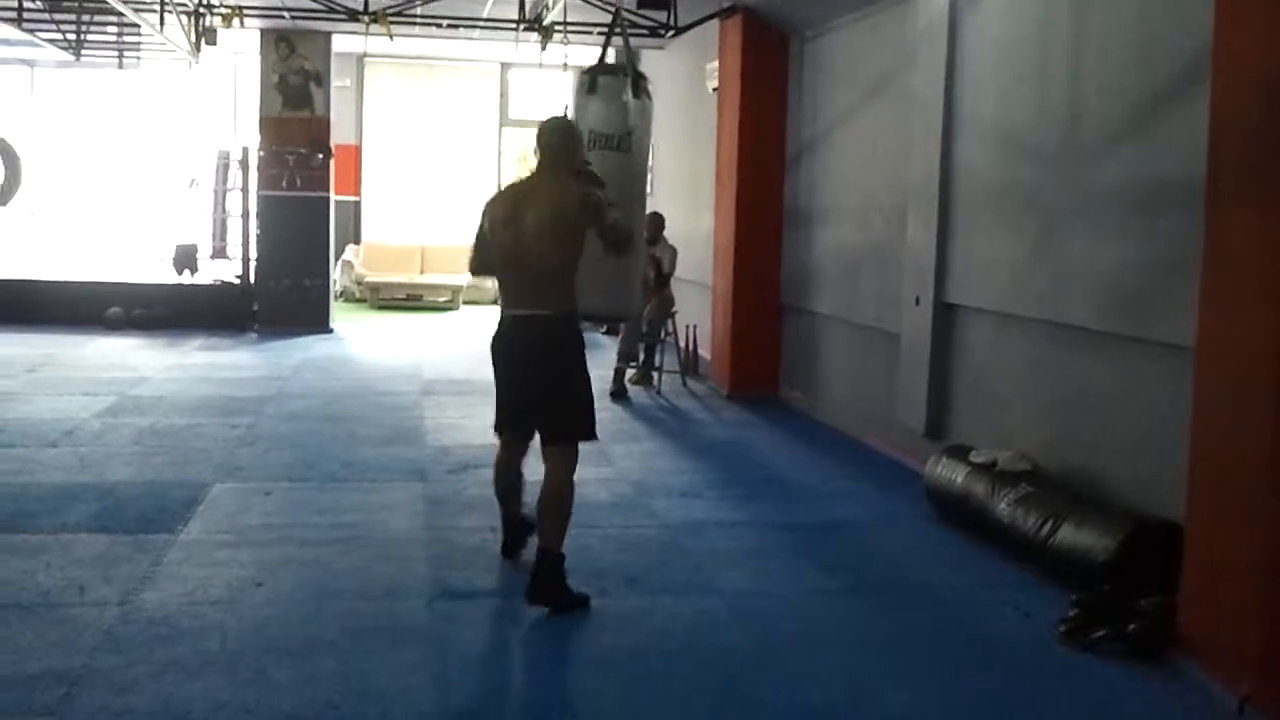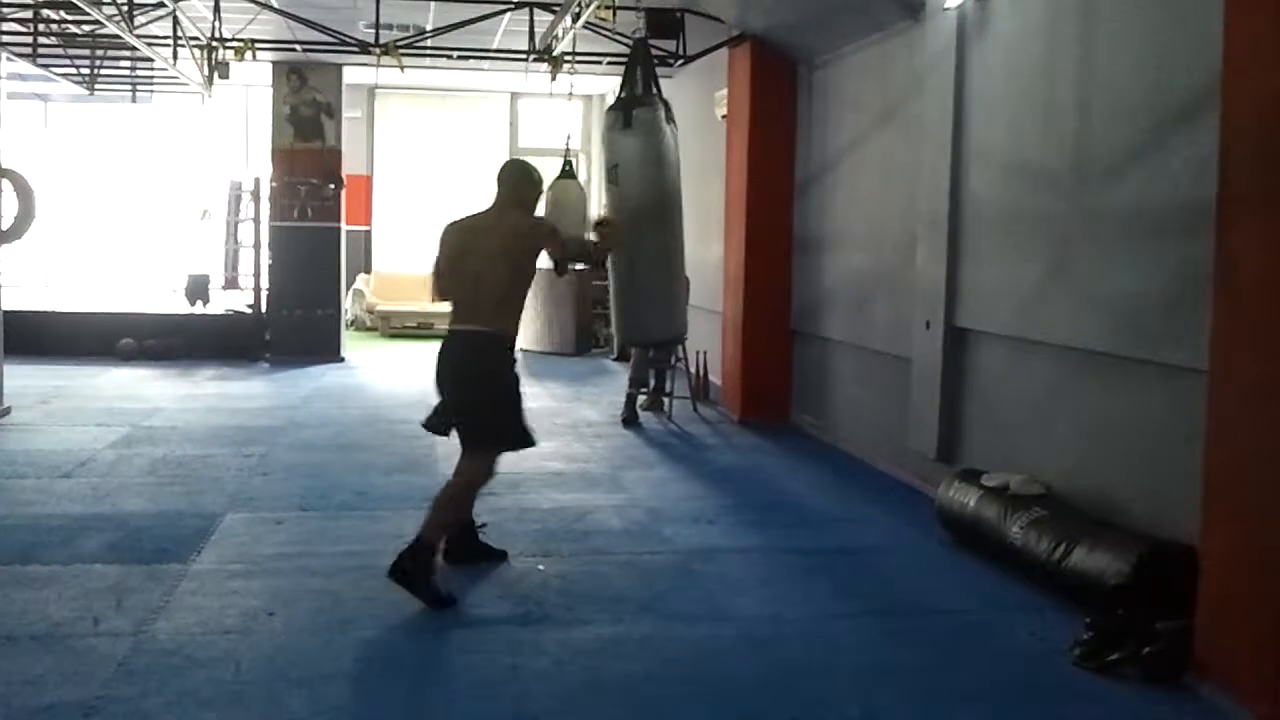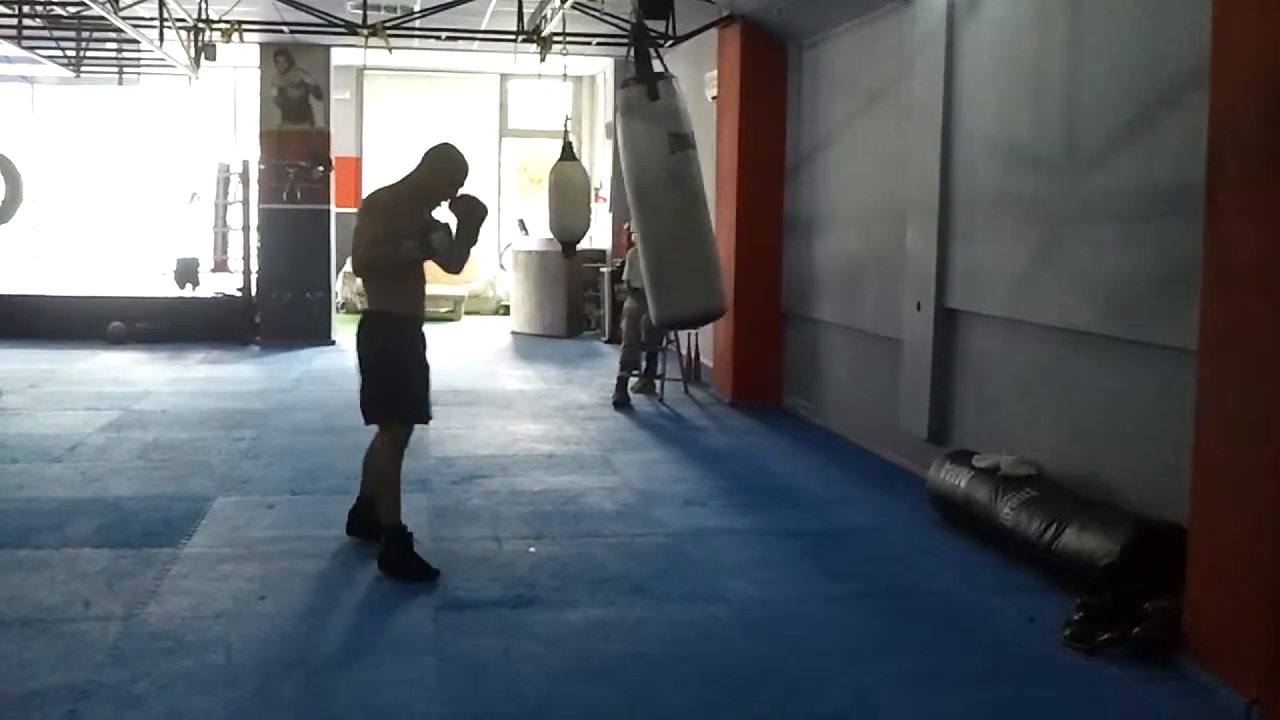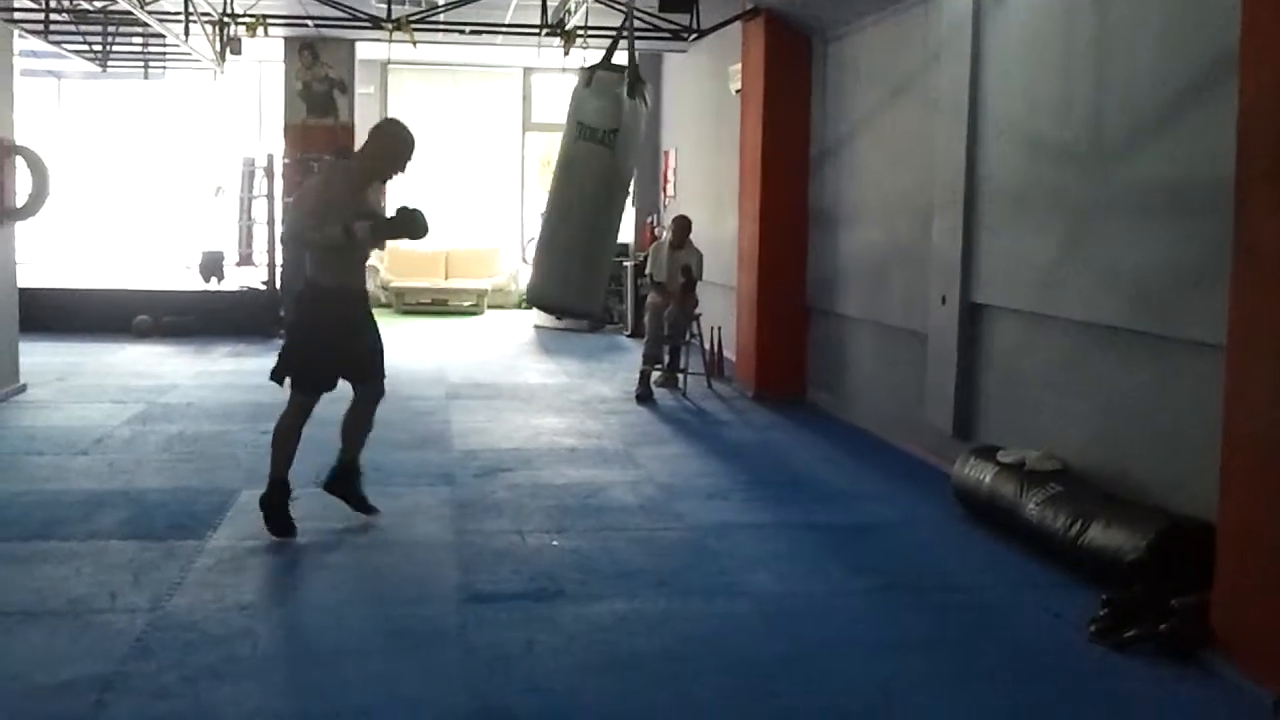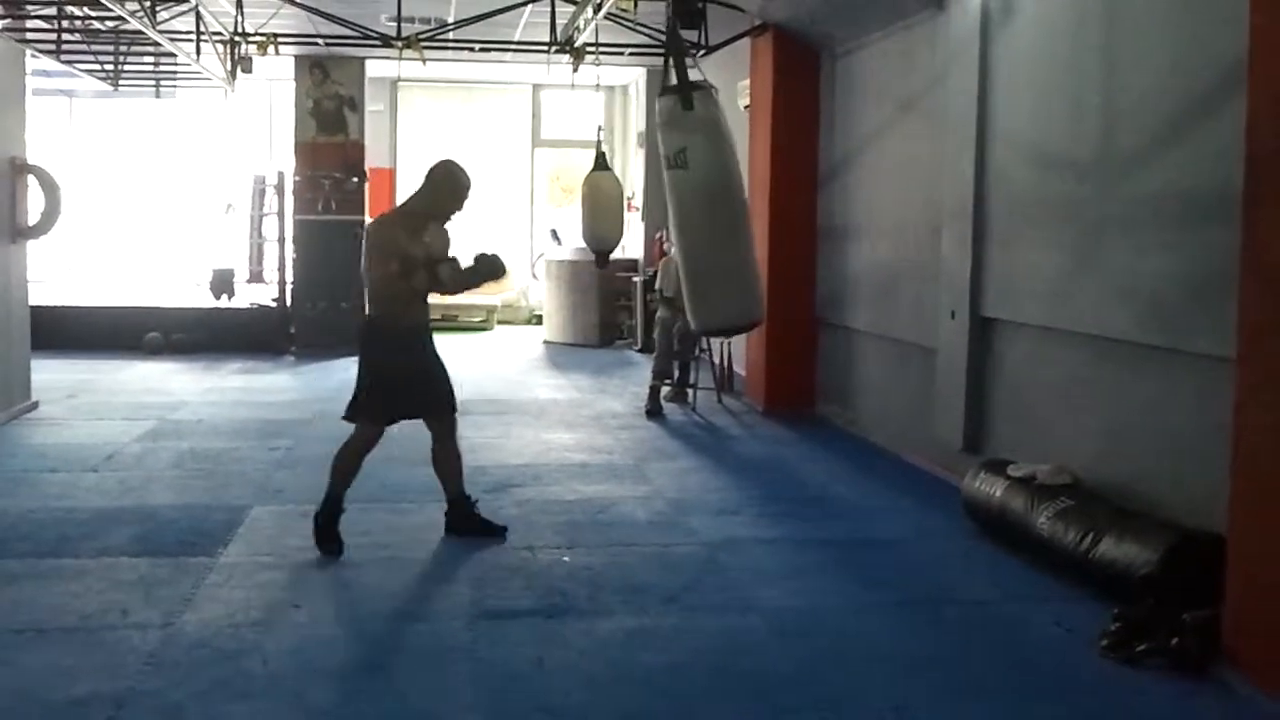
dt=1s
person 1, frame 1
left shoulder: (500, 202)
right shoulder: (579, 199)
left elbow: (480, 266)
right elbow: (621, 243)
left hip: (510, 333)
right hip: (554, 336)
left knee: (512, 441)
right knee: (561, 458)
left ankle: (513, 530)
right ankle: (547, 574)
person 1, frame 2
left shoulder: (458, 230)
right shoulder: (528, 229)
left elbow: (444, 288)
right elbow: (586, 253)
right wrist: (605, 235)
left hip: (457, 348)
right hip: (488, 353)
left knee: (478, 451)
right knee: (478, 463)
left ankle: (461, 537)
right ankle: (417, 558)
person 1, frame 3
left shoulder: (418, 213)
right shoulder: (380, 205)
left elbow: (453, 264)
right elbow: (362, 264)
left wrist: (468, 227)
right wrist: (418, 246)
left hip: (407, 329)
right hip: (385, 330)
left knee: (396, 430)
right knee: (393, 433)
left ankle: (365, 513)
right ankle: (394, 546)
person 1, frame 4
left shoulder: (367, 189)
right shoulder: (327, 182)
right elbow: (295, 232)
left wrist: (397, 226)
right wrist: (358, 231)
left hip: (355, 301)
right hip: (320, 302)
left knee: (371, 390)
right knee: (303, 401)
left ankle: (345, 475)
right ankle: (276, 494)
person 1, frame 5
left shoulder: (437, 233)
right shoulder: (385, 231)
left elbow: (441, 280)
right elbow: (384, 293)
left wrist: (475, 272)
right wrist: (437, 275)
left hip: (419, 338)
right hip: (385, 339)
left knee: (446, 426)
right knee: (368, 432)
left ankle: (460, 512)
right ankle: (329, 513)
